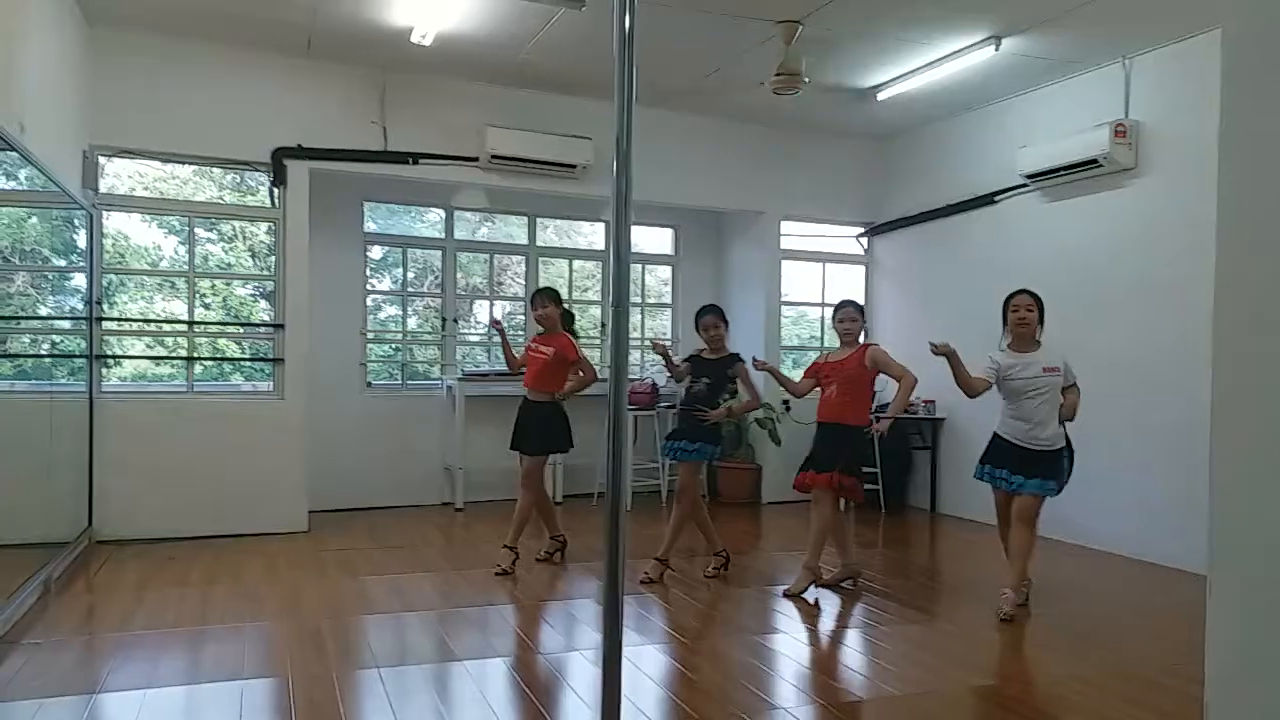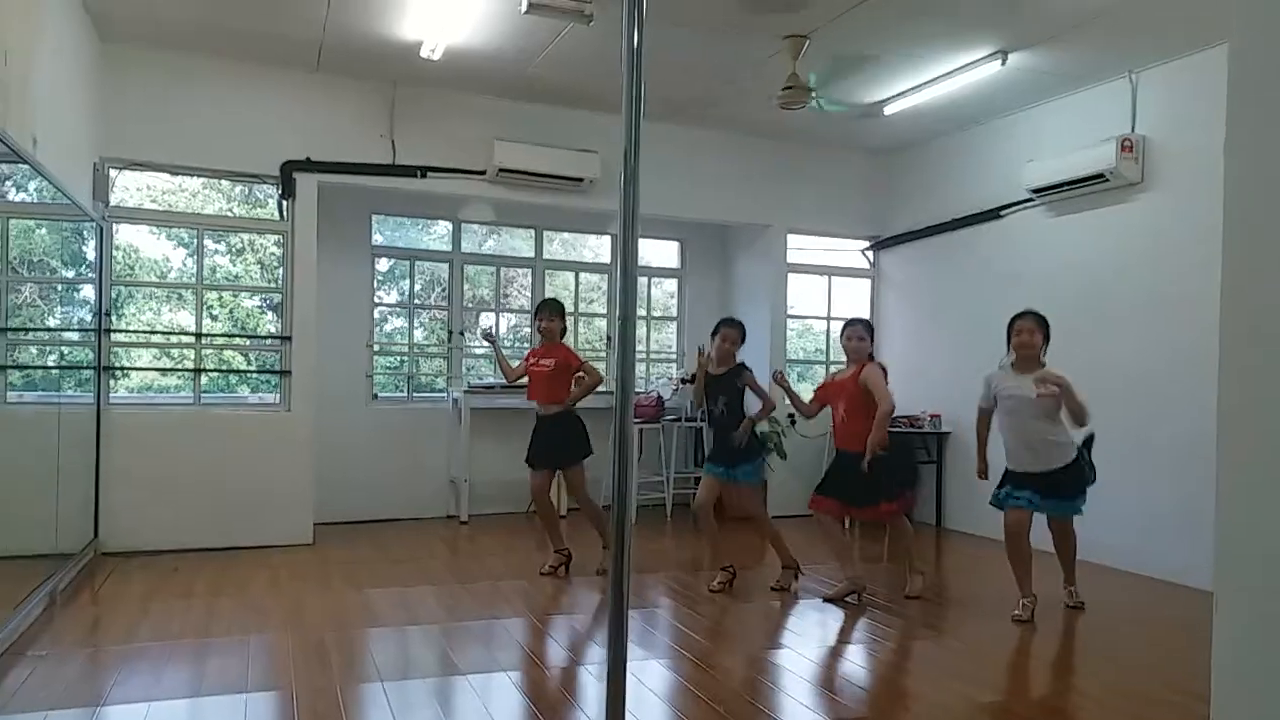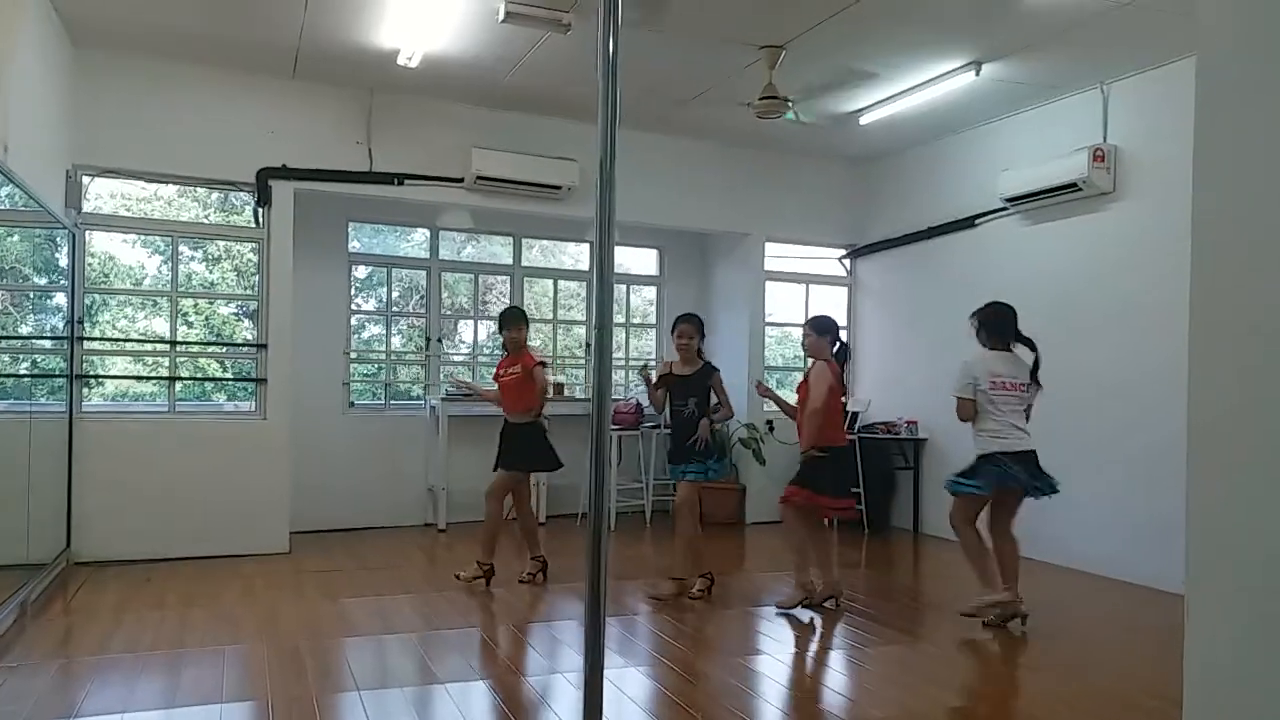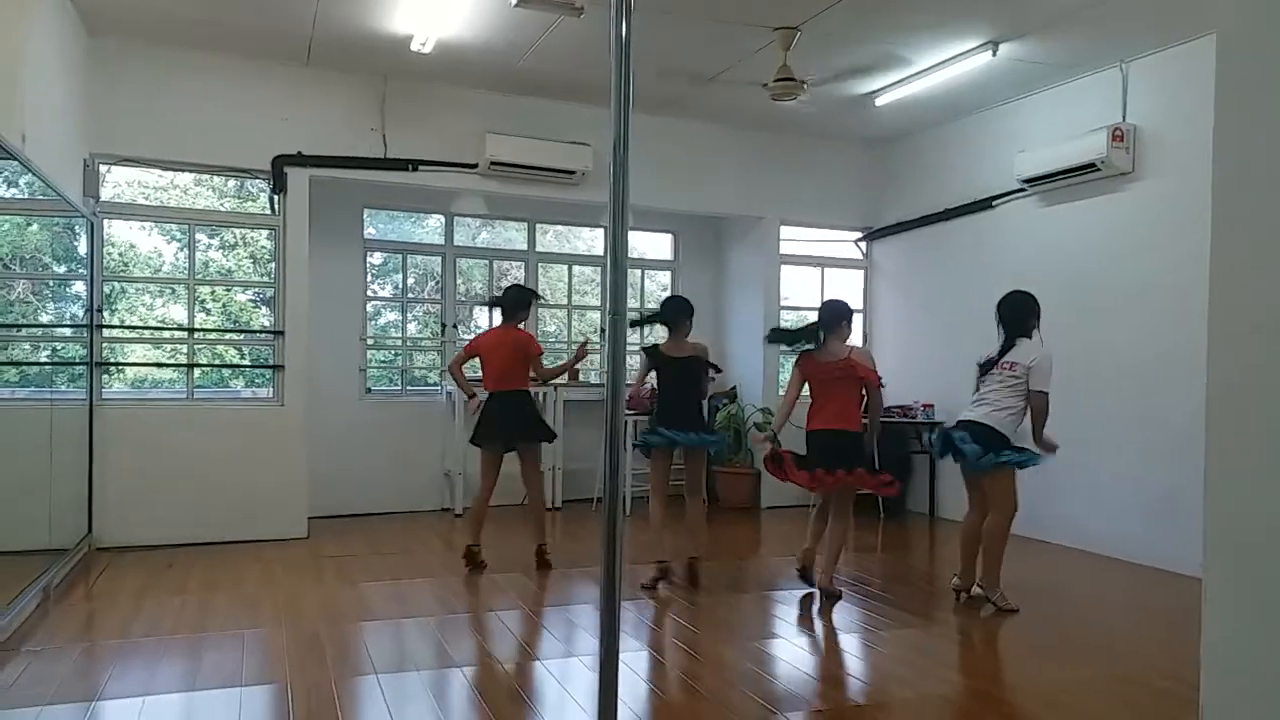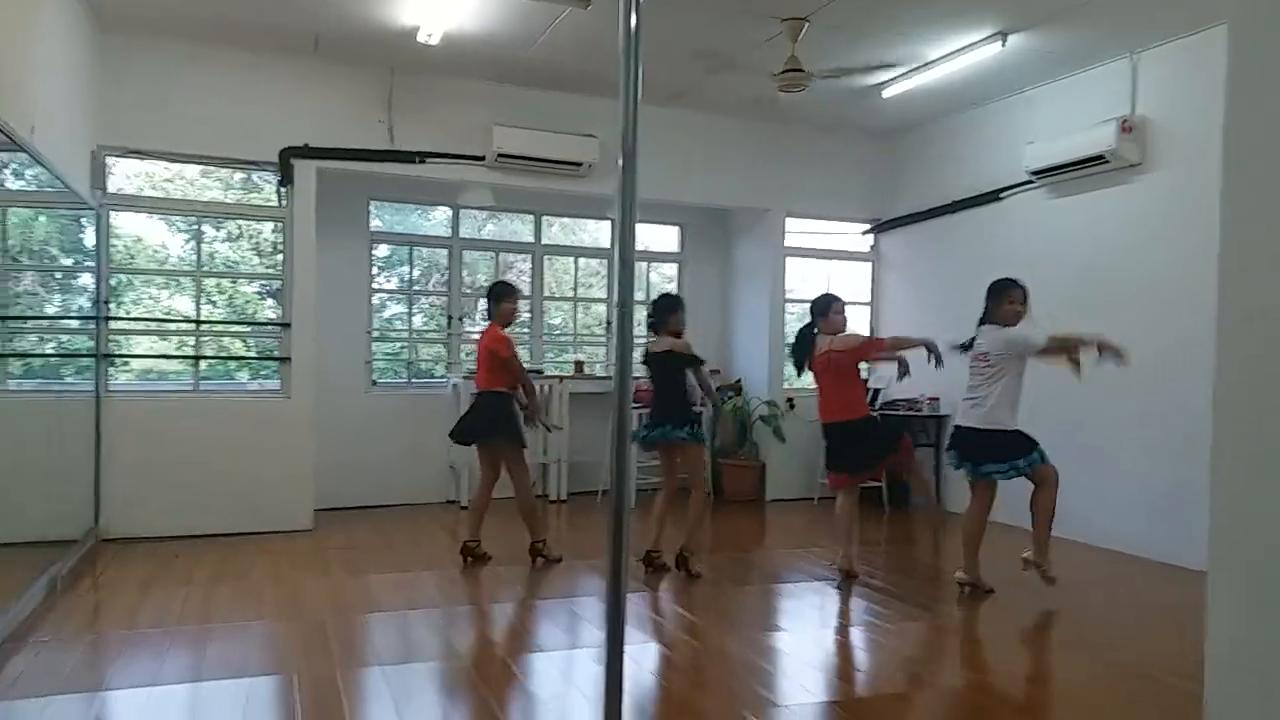
dt=0.4s
person 1, frame 1
left shoulder: (1057, 358)
right shoulder: (1000, 360)
left elbow: (1072, 388)
right elbow: (973, 389)
left wrist: (1071, 403)
right wrist: (951, 357)
left hip: (1046, 450)
right hip: (1007, 445)
left knee: (1023, 515)
right knee: (1005, 514)
left ankle: (1011, 588)
right ankle: (1020, 580)
person 1, frame 2
left shoulder: (1054, 379)
right shoulder: (995, 379)
left elbow: (1081, 420)
right elbow: (984, 416)
left wrist: (1062, 388)
right wrist: (981, 458)
left hip: (1060, 467)
right hip: (1019, 470)
left knee: (1062, 531)
right knee: (1014, 528)
left ankle: (1070, 585)
right ankle: (1026, 597)
person 1, frame 3
left shoulder: (974, 364)
right shoulder: (1023, 367)
left elbow: (966, 414)
right elbow: (1026, 413)
left wrist: (965, 402)
left hip: (996, 458)
right hip: (1023, 456)
left knee: (961, 519)
right knee: (1001, 527)
left ankle: (995, 591)
right ankle: (1009, 599)
person 1, frame 4
left shoulder: (995, 354)
right shoulder: (1038, 355)
right elbow: (1039, 405)
right wrist: (1039, 436)
left hip: (967, 429)
right hip: (993, 434)
left knee: (979, 508)
right knee: (1003, 509)
left ankle: (965, 578)
right ankle: (989, 585)
person 1, frame 5
left shoulder: (985, 338)
right shoulder: (1011, 338)
left elbow: (1043, 347)
right elbow: (1054, 342)
left wrist: (1067, 350)
right wrist: (1096, 341)
left hip: (967, 431)
right hip: (996, 432)
left knee: (981, 499)
right knee: (1047, 478)
left ankle: (969, 570)
right ankle: (1039, 552)
person 2, frame 1
left shoulder: (870, 353)
right shoulder: (824, 359)
left elbow: (908, 378)
right elbow: (799, 390)
left wrist: (888, 417)
right wrist: (773, 371)
left hip: (851, 434)
right hip: (825, 433)
left knee: (822, 496)
right knee: (826, 500)
left ankle: (810, 568)
right ankle: (848, 565)
person 2, frame 2
left shoulder: (870, 371)
right shoulder: (833, 379)
left elbow: (886, 407)
right elbow: (808, 411)
left wrist: (872, 448)
right wrist: (787, 389)
left hip: (871, 458)
right hip: (845, 458)
left knee: (892, 517)
right knee: (826, 515)
left ankle: (915, 572)
right ankle: (853, 579)
person 2, frame 3
left shoulder: (821, 368)
right shoulder: (824, 370)
left elbow: (816, 407)
right elbow: (802, 414)
left wrist: (807, 447)
right wrist: (773, 396)
left hip: (824, 454)
right hip: (820, 453)
left knee: (791, 511)
right knee: (810, 519)
left ankle: (803, 585)
right ankle: (829, 583)
person 2, frame 4
left shoulder: (807, 358)
right shoulder: (861, 357)
left elbow: (790, 399)
right elbow: (875, 402)
left wrist: (774, 432)
right wrist: (872, 434)
left hip: (817, 436)
right hip: (849, 438)
left knee: (828, 501)
right knee: (841, 509)
left ankle: (808, 553)
right ankle: (826, 577)
person 2, frame 5
left shoulder: (813, 350)
right shoulder: (845, 343)
right elbow: (888, 344)
left wrist: (895, 358)
right wrist: (926, 342)
left hip: (833, 427)
right hip: (857, 424)
left knee: (846, 491)
right knee: (904, 453)
left ankle: (846, 558)
right ankle: (935, 509)
person 3, frame 1
left shoulder: (565, 342)
right shoulder: (536, 340)
left elbow: (590, 375)
right elbow: (514, 365)
left wrist: (562, 393)
right wrist: (502, 335)
left hip: (546, 413)
right hip: (529, 410)
left knee: (528, 481)
right knee: (533, 481)
left ankle: (510, 548)
right ankle: (556, 538)
person 3, frame 2
left shoulder: (565, 353)
right shoulder: (533, 354)
left elbow: (595, 378)
right elbow: (512, 376)
left wrist: (570, 401)
right wrist: (495, 345)
left hip: (564, 426)
right hip: (543, 425)
left knee: (577, 493)
right knee: (538, 492)
left ankle: (609, 547)
right ankle: (560, 551)
person 3, frame 3
left shoulder: (528, 357)
right shoulder: (503, 364)
left elbow: (541, 384)
right elbow: (498, 397)
left wrist: (535, 413)
right wrist: (470, 387)
left hip: (527, 434)
right hip: (510, 432)
left knee: (494, 495)
right knee: (520, 500)
left ankle: (484, 564)
right ankle: (537, 559)
person 3, frame 4
left shoulder: (484, 339)
right shoulder: (526, 340)
left elbow: (454, 366)
right elbow: (543, 376)
left wrist: (471, 395)
right wrist: (574, 361)
left hip: (493, 411)
right hip: (522, 409)
left knee: (487, 483)
right knee: (533, 482)
left ankle: (473, 547)
right ankle: (541, 547)
person 3, frame 5
left shoulder: (489, 335)
right shoulder: (500, 338)
right elbow: (522, 378)
left wrist: (524, 406)
right wrist: (534, 408)
left hip: (484, 408)
right hip: (497, 409)
left knee: (488, 478)
right knee: (521, 479)
left ankle: (472, 543)
right ankle: (538, 543)
person 4, frame 1
left shoulder: (734, 362)
right shoulder: (696, 357)
left elbow: (754, 400)
right elbow: (678, 374)
left wrist: (726, 411)
right wrist: (666, 357)
left hip: (703, 431)
right hip: (685, 428)
left knee: (684, 493)
right knee: (690, 495)
left ankle: (662, 559)
right ankle: (719, 551)
person 4, frame 2
left shoulder: (740, 372)
right shoulder: (706, 368)
left elbow: (769, 404)
right elbow: (698, 402)
left wrist: (750, 422)
right wrist: (701, 371)
left hip: (743, 449)
right hip: (719, 450)
left knee: (754, 512)
right knee: (702, 505)
left ankle: (789, 564)
right ankle: (725, 568)
person 4, frame 3
left shoulder: (709, 372)
right shoulder: (666, 371)
left elbow: (728, 411)
right elbow: (658, 407)
left wrist: (708, 420)
right wrist: (649, 384)
left hip: (700, 449)
right hip: (678, 448)
left knee: (682, 507)
right knee: (688, 511)
left ankle: (678, 579)
right ankle: (703, 574)
person 4, frame 4
left shoulder: (653, 353)
right shoulder: (701, 351)
left elbow: (636, 392)
right elbow: (704, 390)
left hip: (663, 428)
right hip: (695, 427)
left knee: (658, 495)
right knee: (695, 495)
left ankle: (661, 562)
right ankle: (693, 559)
person 4, frame 5
left shoulder: (650, 349)
right shoulder: (681, 346)
right elbow: (703, 383)
right wrist: (720, 406)
left hip: (658, 422)
right hip: (681, 422)
left knee: (668, 487)
right knee: (698, 488)
left ankle: (653, 552)
right ankle: (686, 554)
